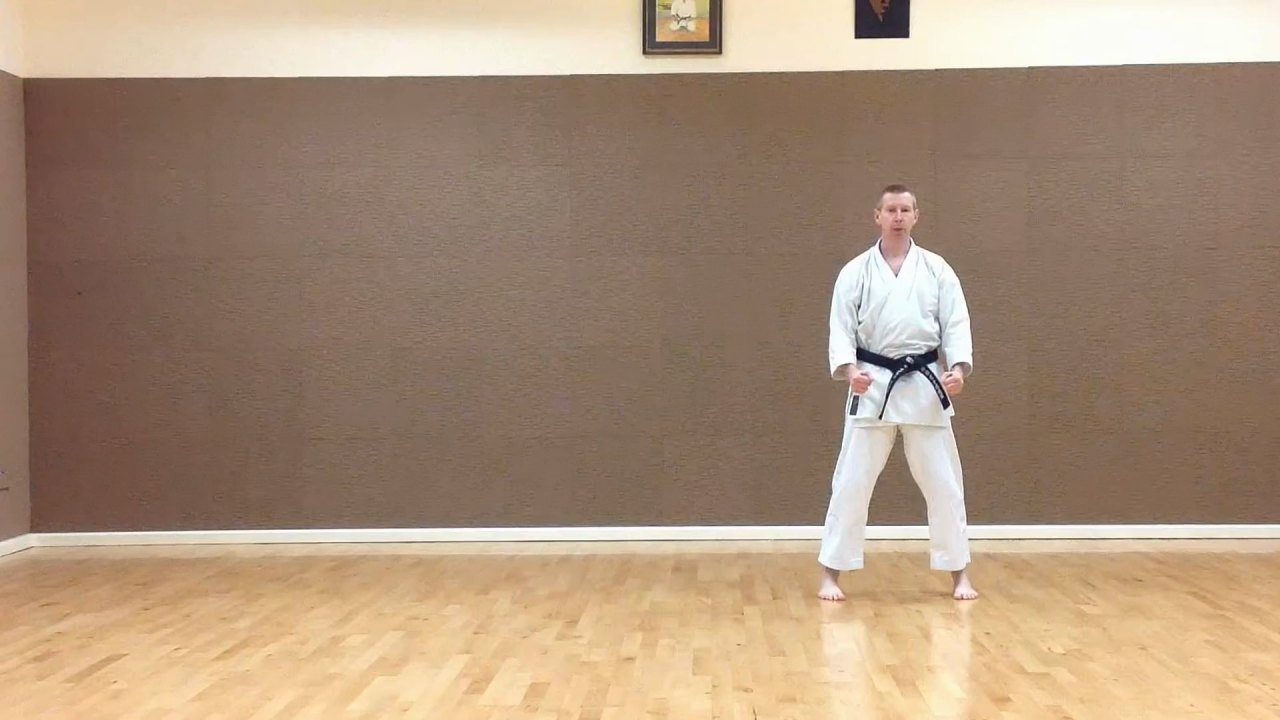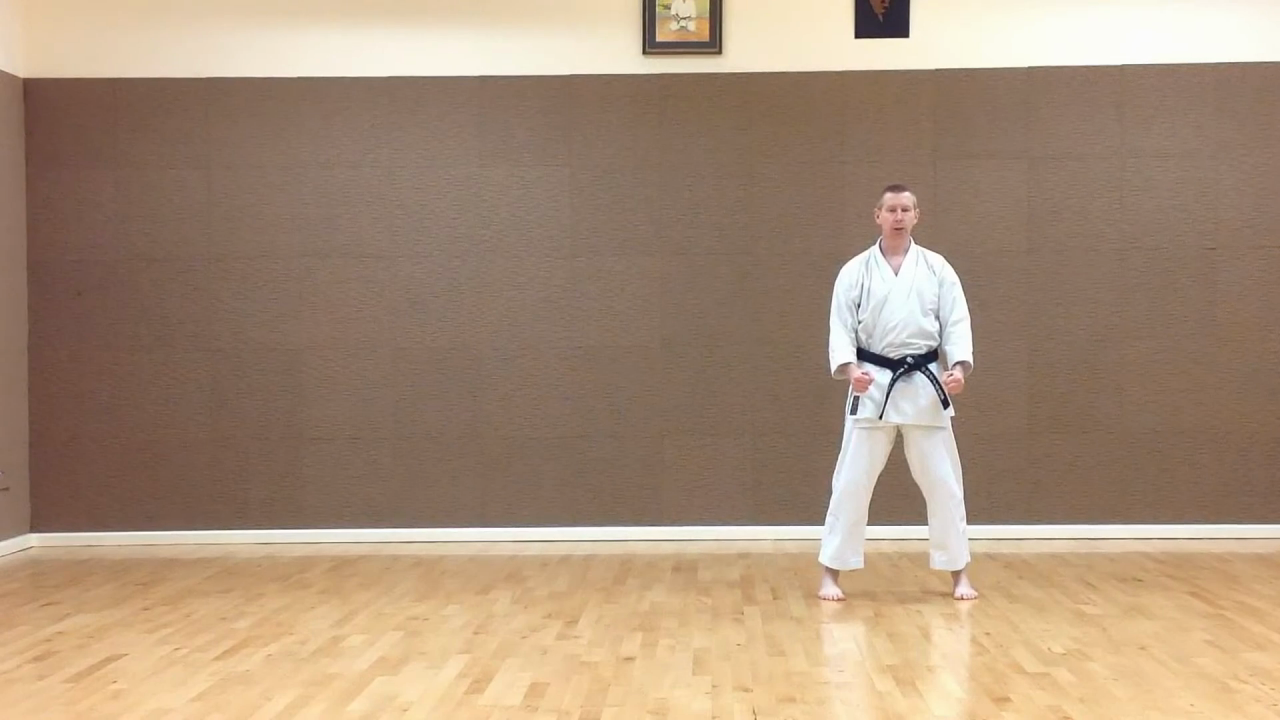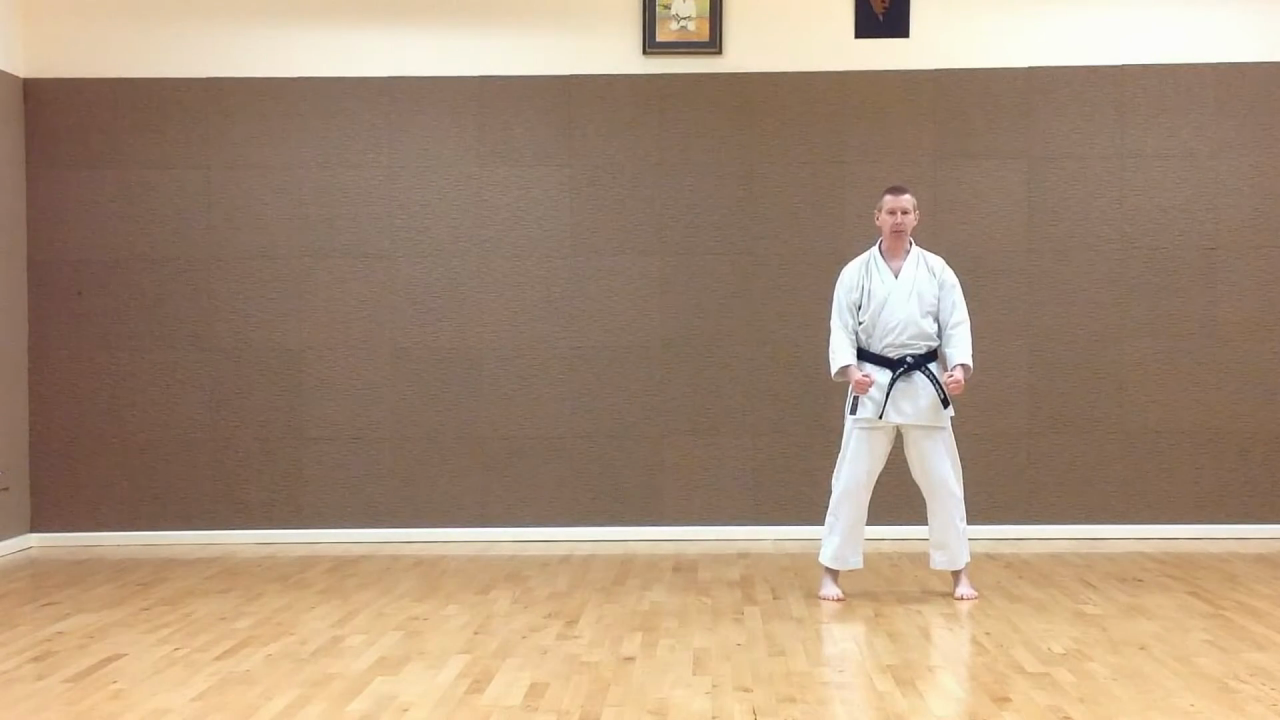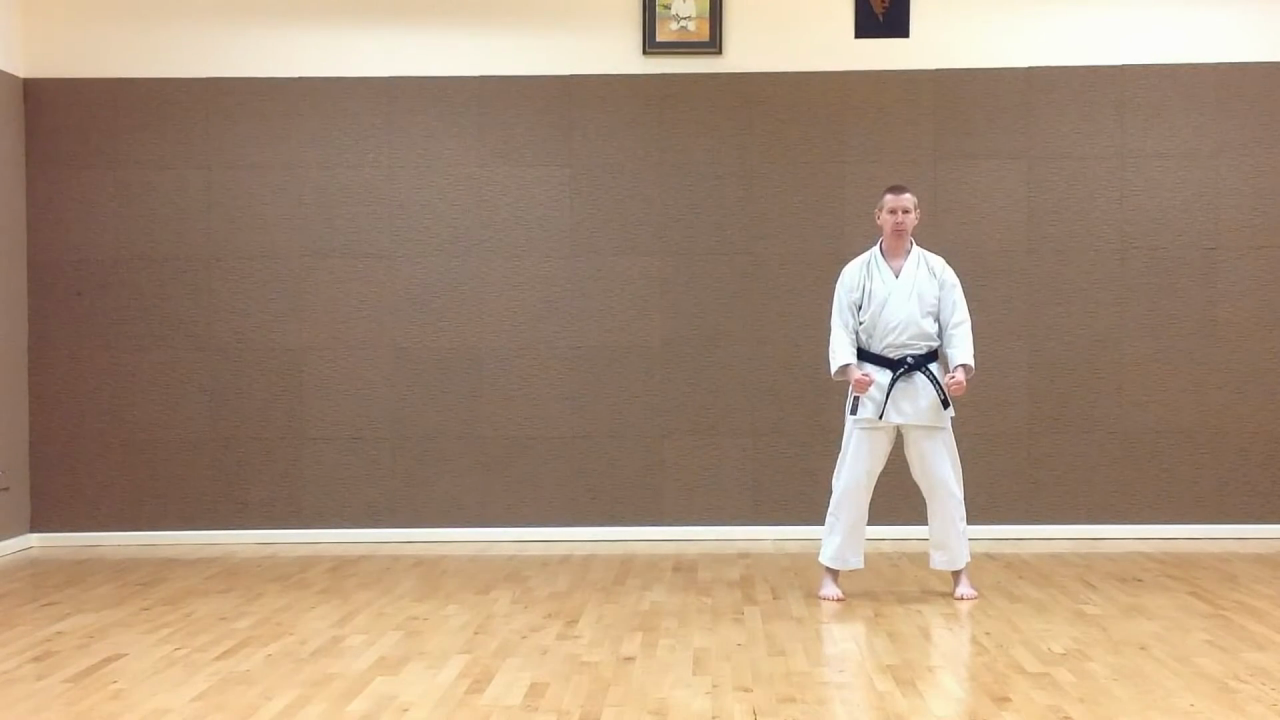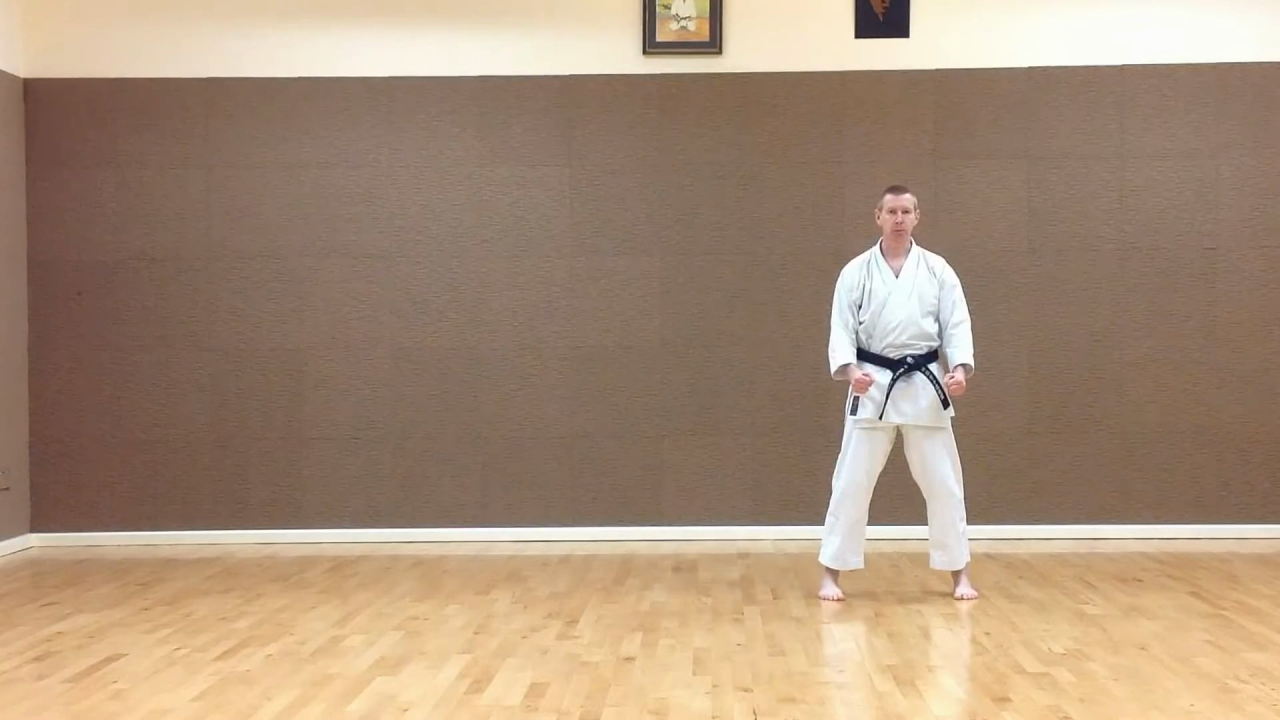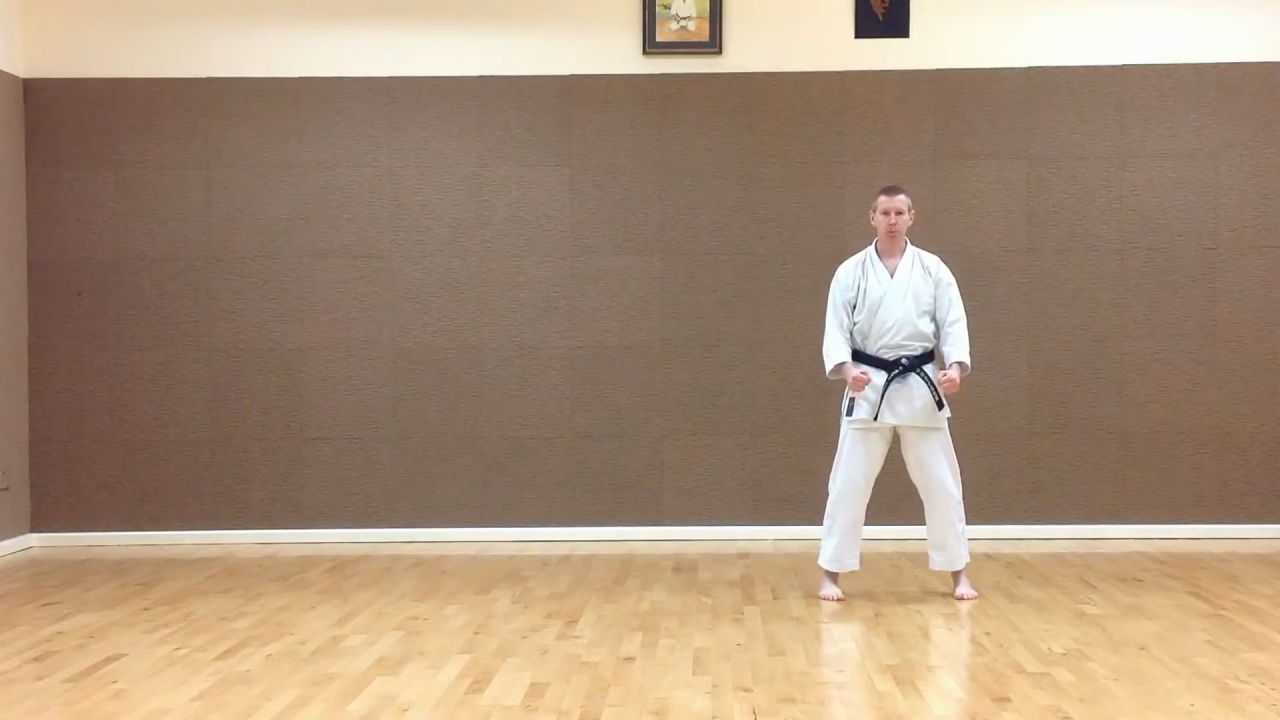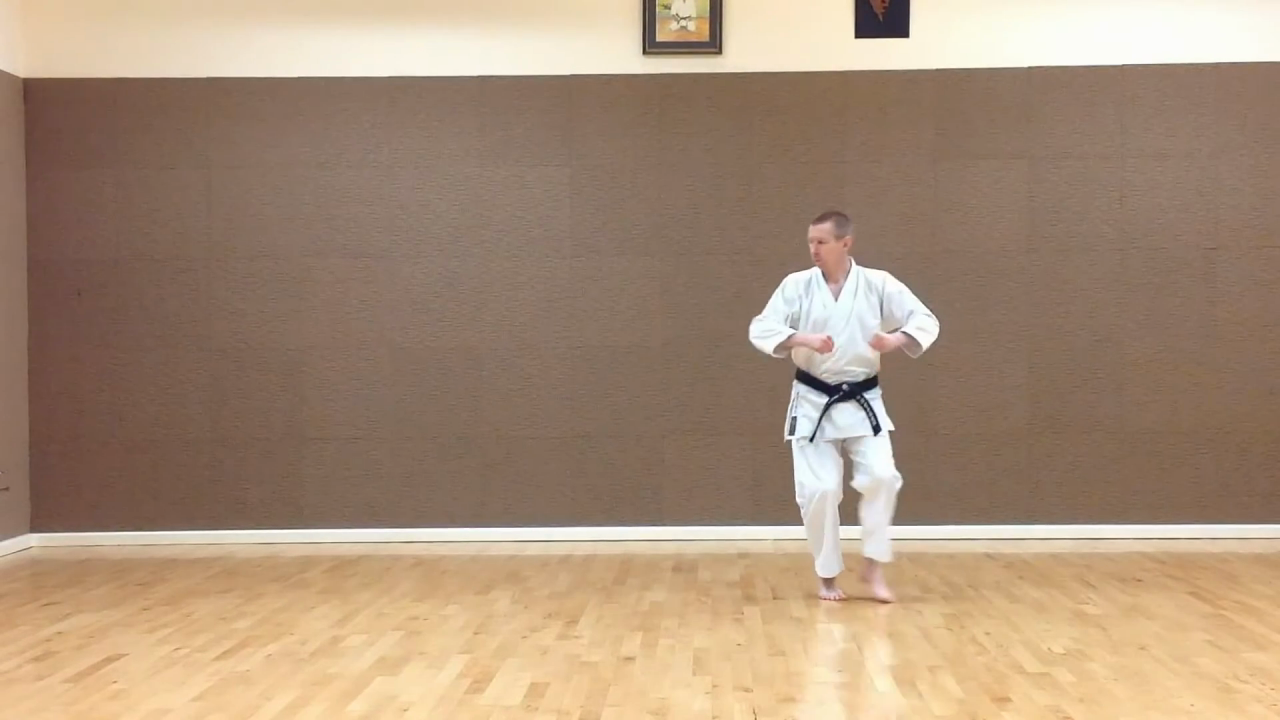
dt=0.7s
person 1, frame 1
left shoulder: (937, 269)
right shoulder: (855, 271)
left elbow: (956, 324)
right elbow: (840, 329)
left wrist: (958, 368)
right wrist: (850, 369)
left hip: (924, 385)
right hip: (872, 385)
left knee: (944, 483)
right knee: (851, 482)
left ankle: (959, 573)
right ankle: (831, 573)
person 1, frame 2
left shoulder: (937, 268)
right shoulder: (856, 270)
left elbow: (956, 322)
right elbow: (841, 327)
left wrist: (959, 366)
right wrist: (850, 368)
left hip: (925, 384)
right hip: (873, 385)
left knee: (943, 482)
right knee: (852, 481)
left ankle: (959, 573)
right ankle: (831, 573)
person 1, frame 3
left shoulder: (936, 269)
right shoulder: (855, 271)
left elbow: (956, 325)
right elbow: (841, 330)
left wrist: (959, 368)
right wrist: (850, 371)
left hip: (923, 385)
right hip: (873, 386)
left knee: (944, 482)
right knee: (851, 482)
left ankle: (959, 573)
right ankle: (831, 573)
person 1, frame 4
left shoulder: (937, 269)
right shoulder: (857, 270)
left elbow: (957, 324)
right elbow: (842, 329)
left wrist: (961, 368)
right wrist: (849, 370)
left hip: (925, 386)
right hip: (872, 386)
left knee: (944, 483)
right knee: (851, 481)
left ankle: (959, 573)
right ankle: (831, 573)
person 1, frame 5
left shoulder: (937, 269)
right shoulder: (856, 271)
left elbow: (957, 324)
right elbow: (842, 329)
left wrist: (960, 368)
right wrist: (850, 370)
left hip: (924, 385)
right hip: (873, 384)
left knee: (944, 483)
right knee: (852, 482)
left ankle: (959, 573)
right ankle: (831, 573)
person 1, frame 6
left shoulder: (932, 268)
right shoulder: (851, 270)
left elbow: (953, 323)
right elbow: (836, 329)
left wrist: (955, 366)
right wrist: (846, 369)
left hip: (920, 386)
right hip: (868, 386)
left knee: (941, 482)
right knee: (849, 483)
left ankle: (959, 574)
right ankle: (831, 574)
person 1, frame 7
left shoulder: (879, 284)
right shoulder: (797, 285)
left elbow: (926, 321)
right elbow: (760, 329)
left wrist: (897, 339)
right wrist: (801, 339)
left hip: (862, 403)
right hip: (812, 404)
left knee: (880, 477)
right knee: (818, 490)
left ankle: (874, 566)
right ankle: (828, 575)
